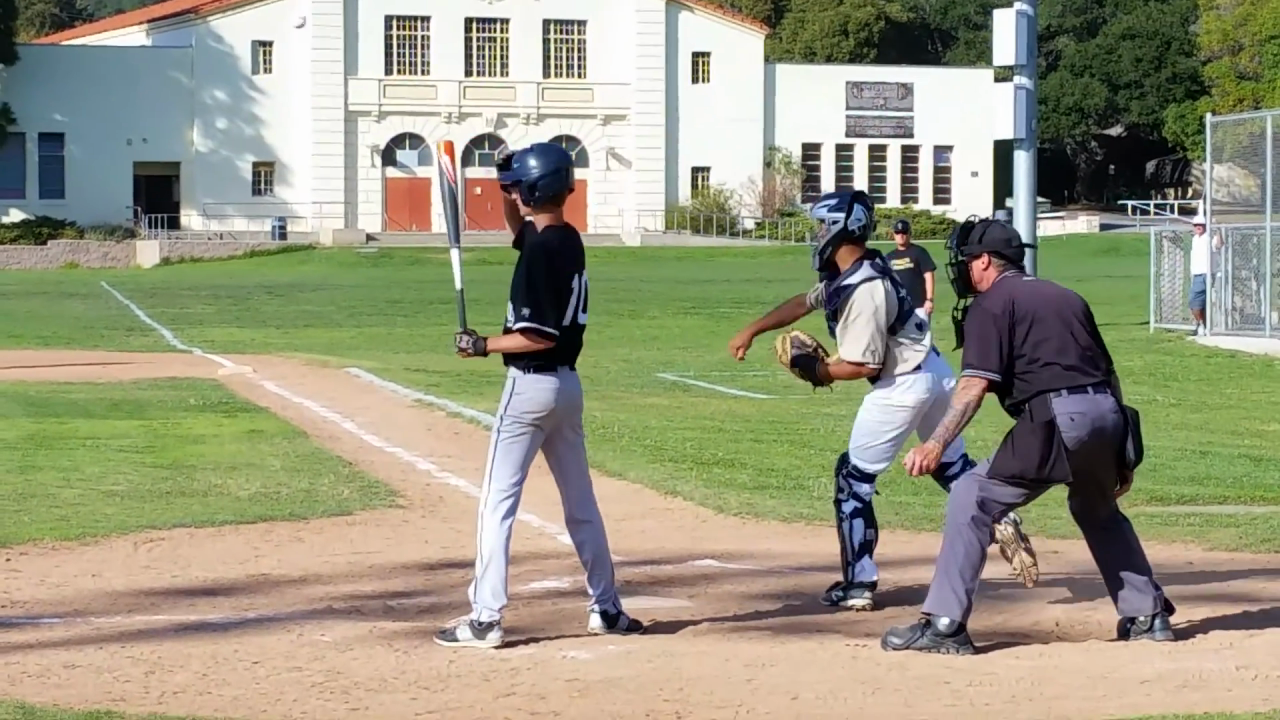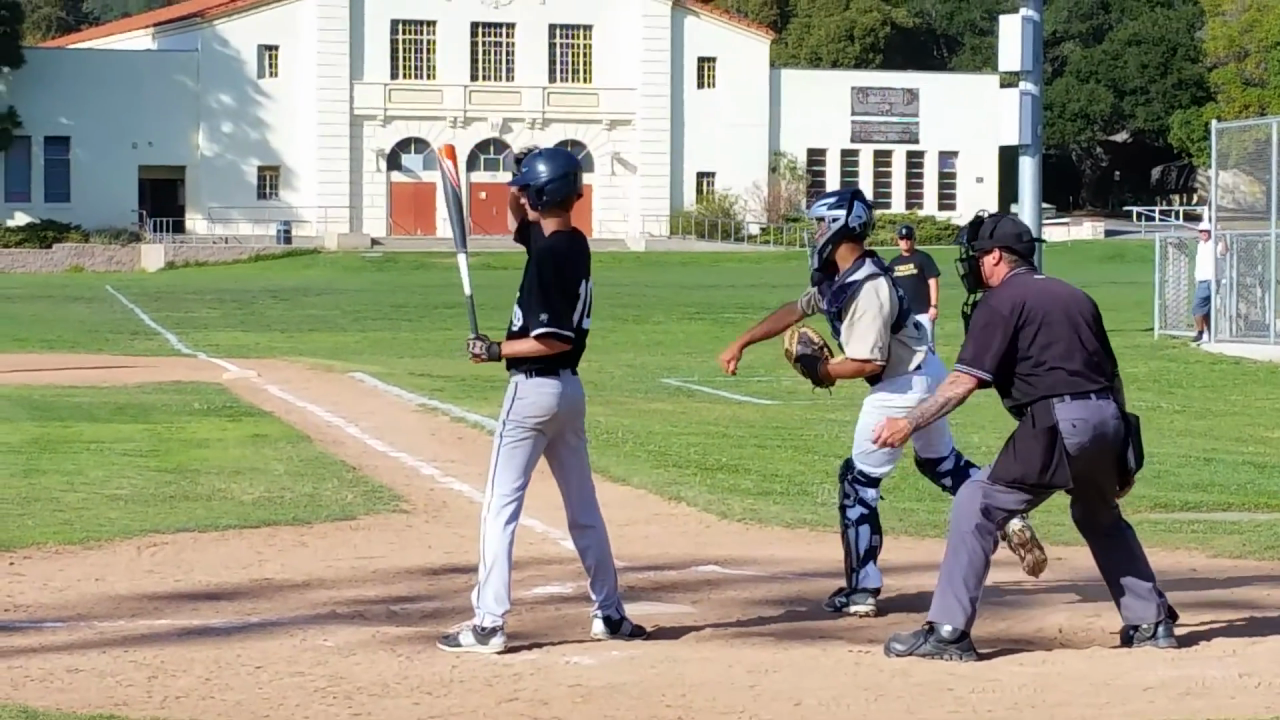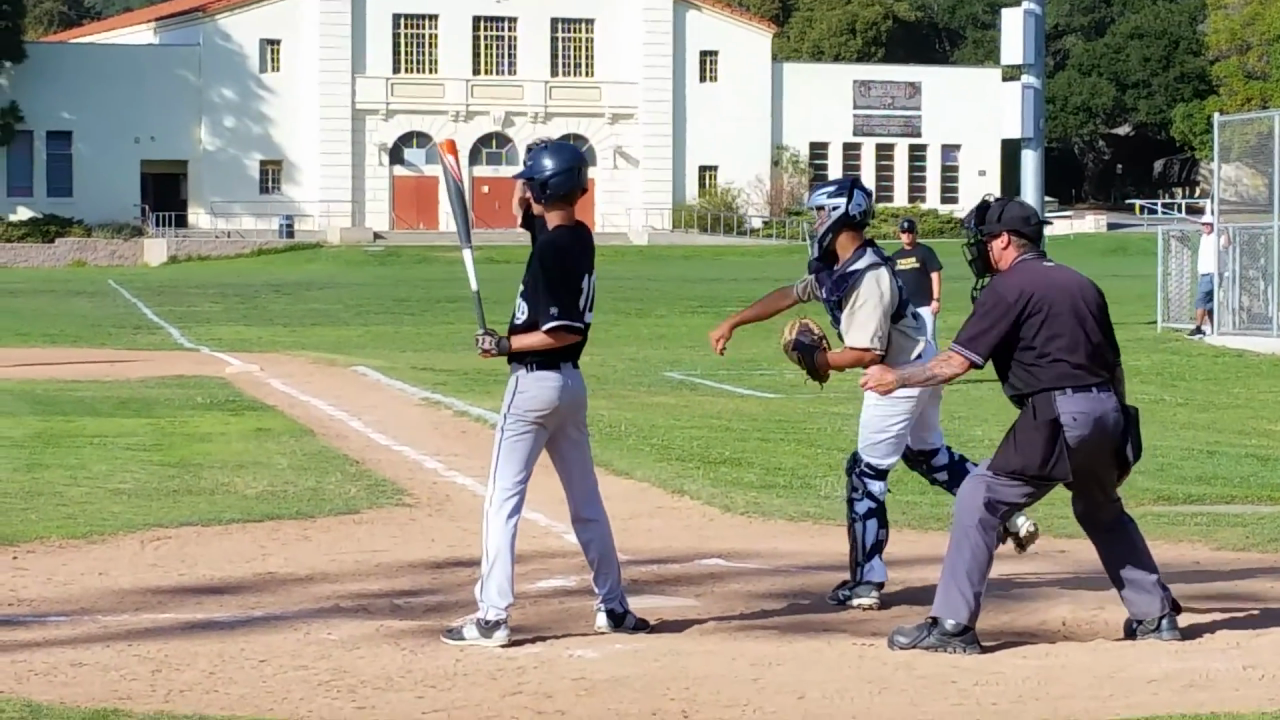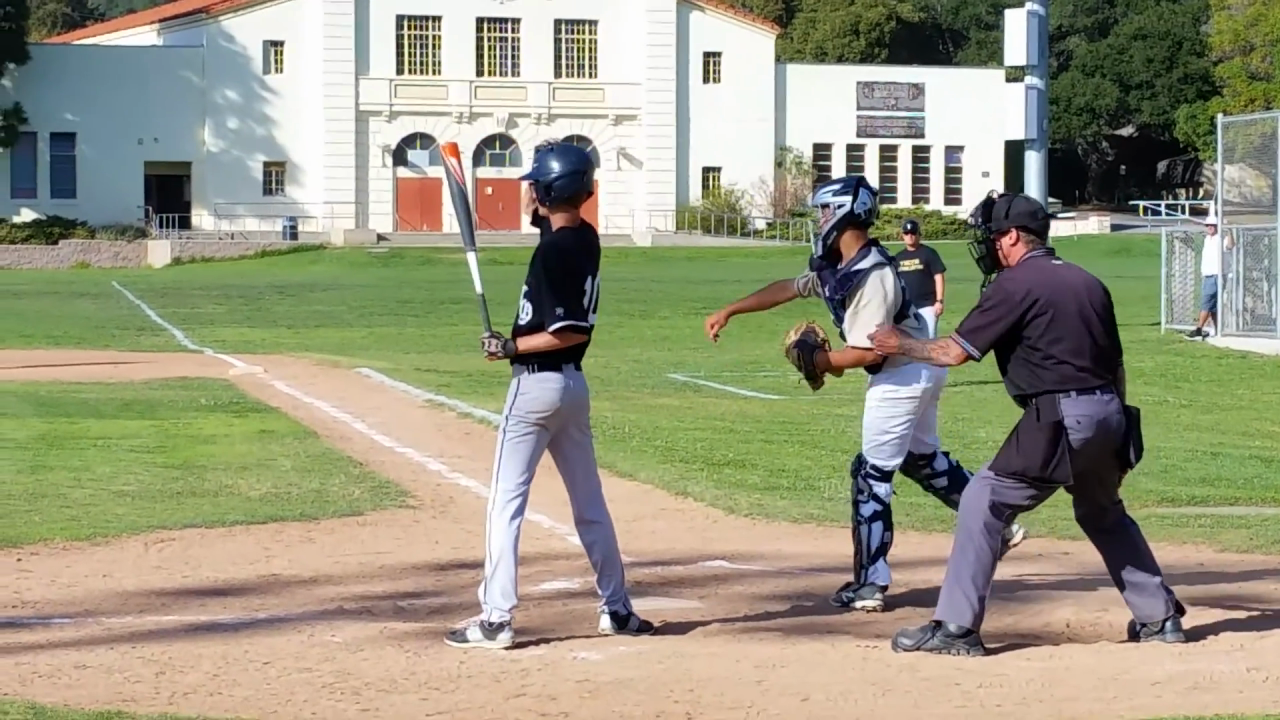
dt=0.1s
person 1, frame 1
left shoulder: (541, 251)
right shoulder: (568, 239)
left elbow: (541, 337)
right elbow: (524, 228)
left wrist: (483, 345)
right wrist: (508, 189)
left hip: (530, 385)
right hip: (567, 384)
left knee: (498, 503)
right knee: (580, 502)
left ankle: (485, 618)
right ankle: (606, 609)
person 1, frame 2
left shoulder: (549, 255)
right shoulder: (574, 243)
left elbow: (556, 340)
right elbow: (528, 227)
left wrist: (495, 350)
right wrist: (520, 203)
left hip: (533, 390)
right hip: (569, 389)
left knee: (501, 508)
right knee: (583, 507)
left ankle: (489, 623)
right ankle: (609, 614)
person 1, frame 3
left shoulder: (550, 249)
right shoulder: (579, 238)
left elbow: (563, 332)
right elbow: (535, 216)
left wrist: (504, 344)
right wrist: (536, 175)
left hip: (533, 383)
right hip: (570, 383)
left knee: (503, 501)
right knee: (586, 501)
left ankle: (492, 617)
right ankle: (613, 608)
person 1, frame 4
left shoulder: (553, 250)
right shoulder: (586, 239)
left elbow: (569, 332)
left wrist: (510, 346)
right wrist: (546, 173)
left hip: (536, 385)
right hip: (572, 384)
left knee: (507, 502)
right knee: (589, 502)
left ankle: (496, 619)
right ankle: (616, 609)
person 2, frame 1
left shoulder: (990, 304)
right shoulder: (1066, 297)
left elbow: (976, 383)
right elbow: (1108, 374)
left wrist: (936, 442)
right wrist: (1120, 456)
left hip: (1057, 419)
right hip: (1107, 414)
left knee: (970, 499)
right knee: (1099, 513)
left ankle: (944, 626)
right ankle: (1149, 615)
person 2, frame 2
left shoulder: (998, 302)
right shoulder: (1076, 296)
left elbow: (965, 380)
right elbow: (1112, 376)
left wrist: (910, 423)
right wrist: (1121, 456)
left hip: (1058, 424)
right hip: (1107, 418)
left knee: (975, 506)
right knee: (1101, 519)
left ankle: (948, 632)
right ankle: (1152, 622)
person 2, frame 3
left shoulder: (1008, 287)
right shoulder: (1083, 285)
left elbow: (956, 360)
right elbow: (1114, 365)
left wrist: (897, 377)
right wrist: (1118, 442)
left hip: (1057, 417)
right hip: (1107, 411)
left knee: (978, 499)
right knee: (1102, 512)
left ankle: (952, 626)
right ankle: (1156, 614)
person 2, frame 4
left shoulder: (1014, 284)
right shoulder: (1090, 283)
left elbow: (955, 351)
right elbow: (1116, 365)
left wrist: (900, 344)
right wrist: (1119, 439)
left hip: (1060, 419)
right hip: (1109, 413)
left knee: (982, 502)
right knee: (1103, 513)
left ankle: (956, 628)
right ankle: (1160, 615)
person 3, frame 1
left shoulder: (862, 290)
right shoulder: (846, 273)
left elbow: (861, 365)
right elbow: (807, 301)
left wrist: (817, 371)
right wrist: (751, 330)
left hip: (902, 386)
right hip: (932, 373)
left knee: (854, 479)
right knee: (951, 465)
left ankle: (859, 587)
right ankle: (1001, 522)
person 3, frame 2
left shoulder: (867, 286)
right shoulder: (836, 276)
left elbow: (867, 363)
right elbow: (797, 308)
left wrist: (819, 369)
right wrist: (743, 342)
left hip: (900, 388)
right hip: (926, 373)
left knee: (859, 484)
right knee: (942, 462)
left ankle: (863, 592)
right ankle: (1007, 520)
person 3, frame 3
left shoulder: (867, 276)
right shoulder: (834, 267)
left elbow: (867, 352)
right elbow: (789, 294)
left wrist: (819, 360)
right wrist: (735, 321)
right hip: (920, 367)
left knee: (868, 477)
right knee: (930, 454)
left ankle: (866, 585)
right ankle: (1007, 517)
person 3, frame 4
left shoulder: (872, 276)
right shoulder: (837, 265)
left elbow: (867, 351)
right elbow: (787, 288)
left wrist: (821, 362)
right wrist: (729, 309)
left hip: (901, 378)
right hip: (916, 369)
left knee: (872, 479)
right knee: (924, 458)
left ankle: (870, 587)
